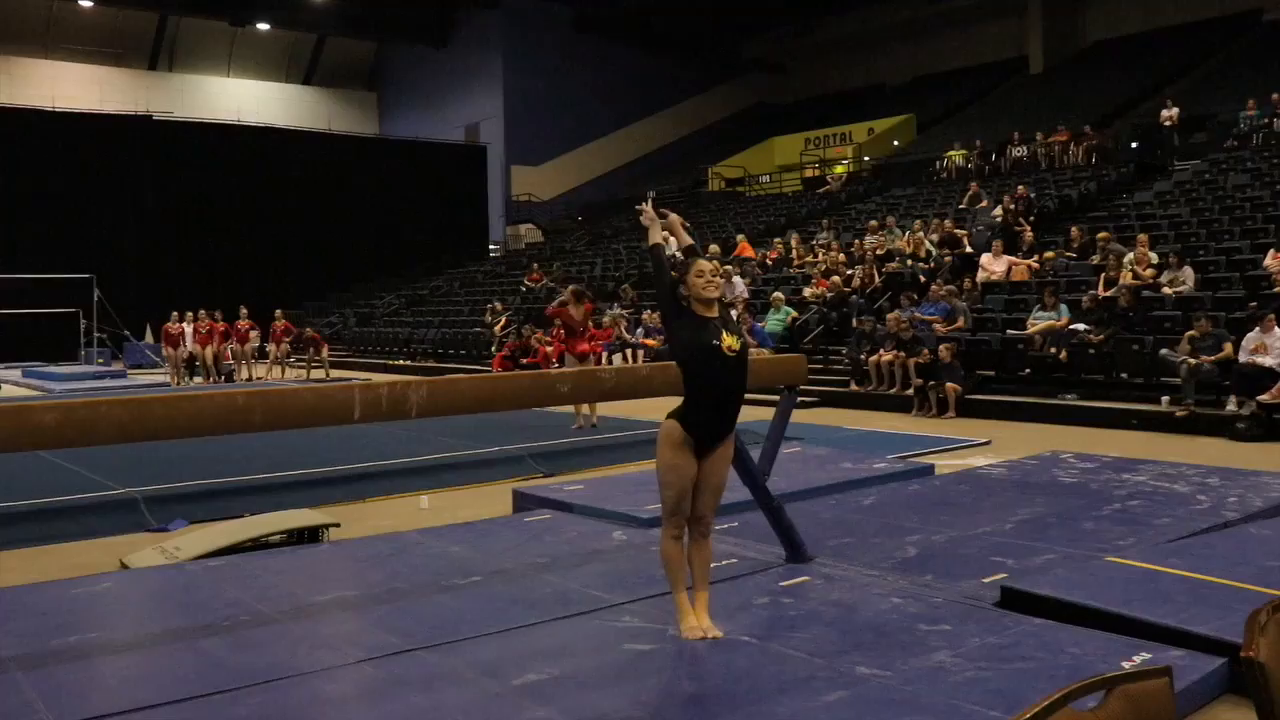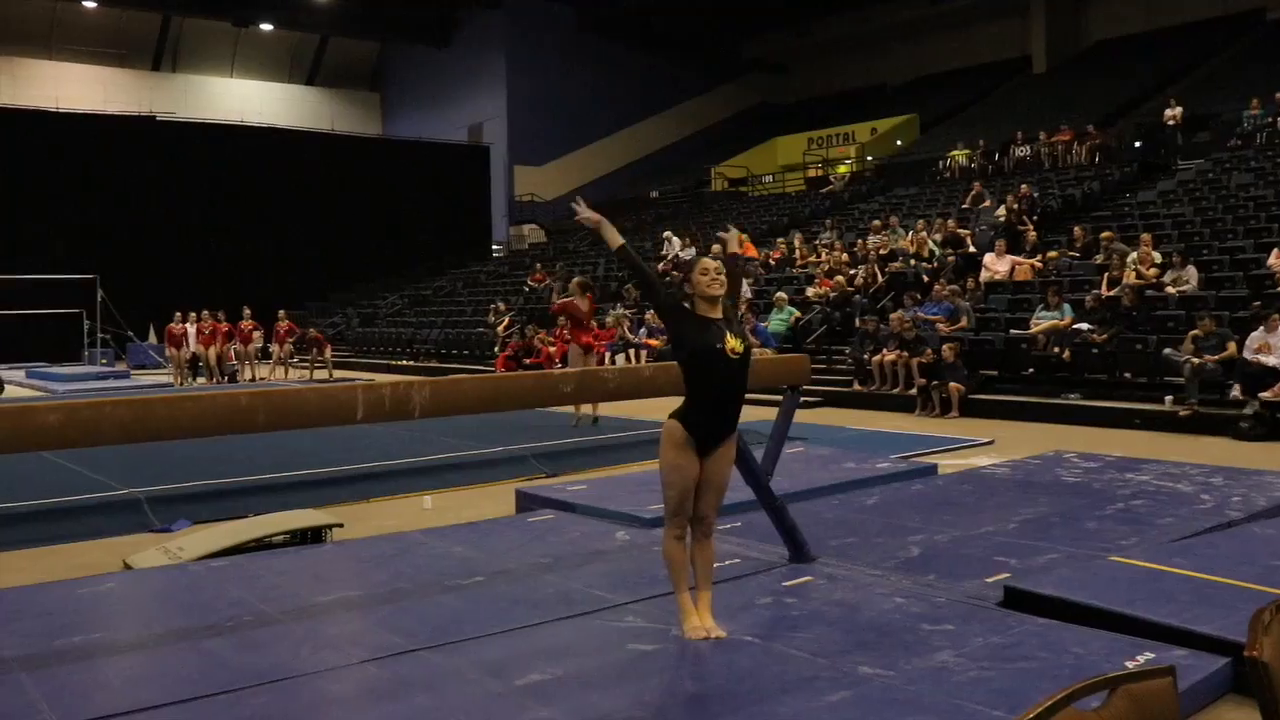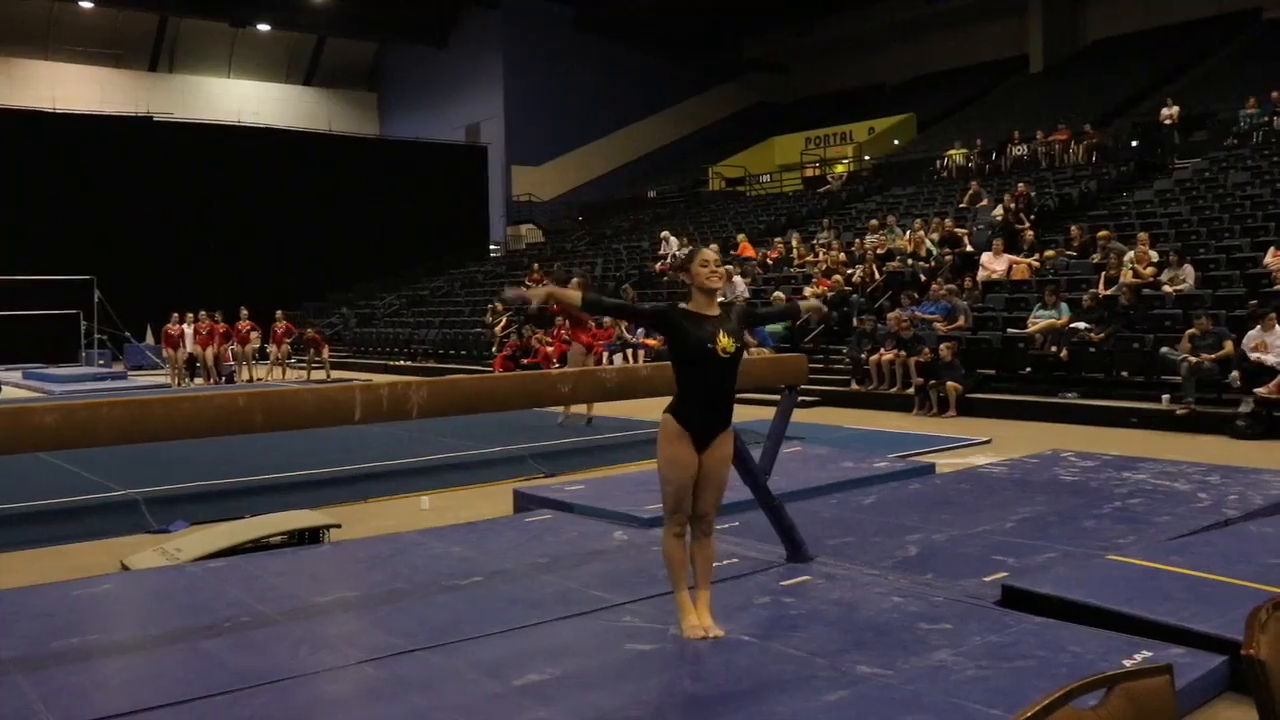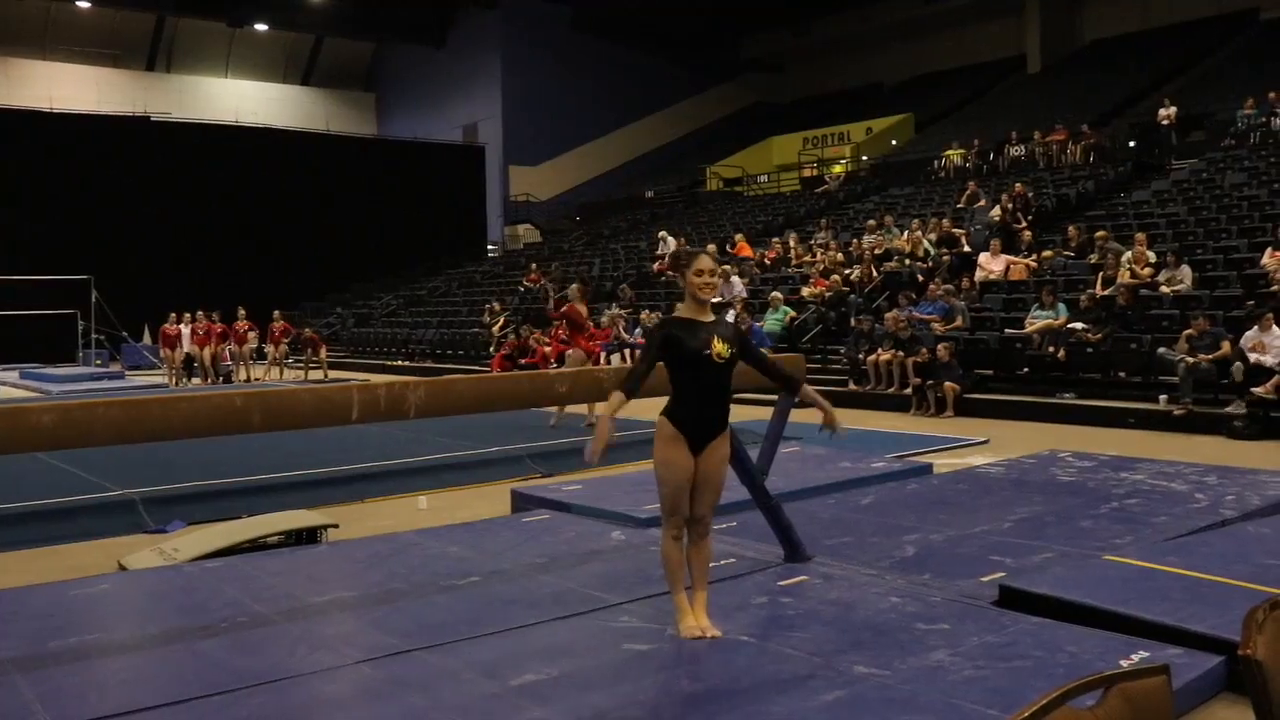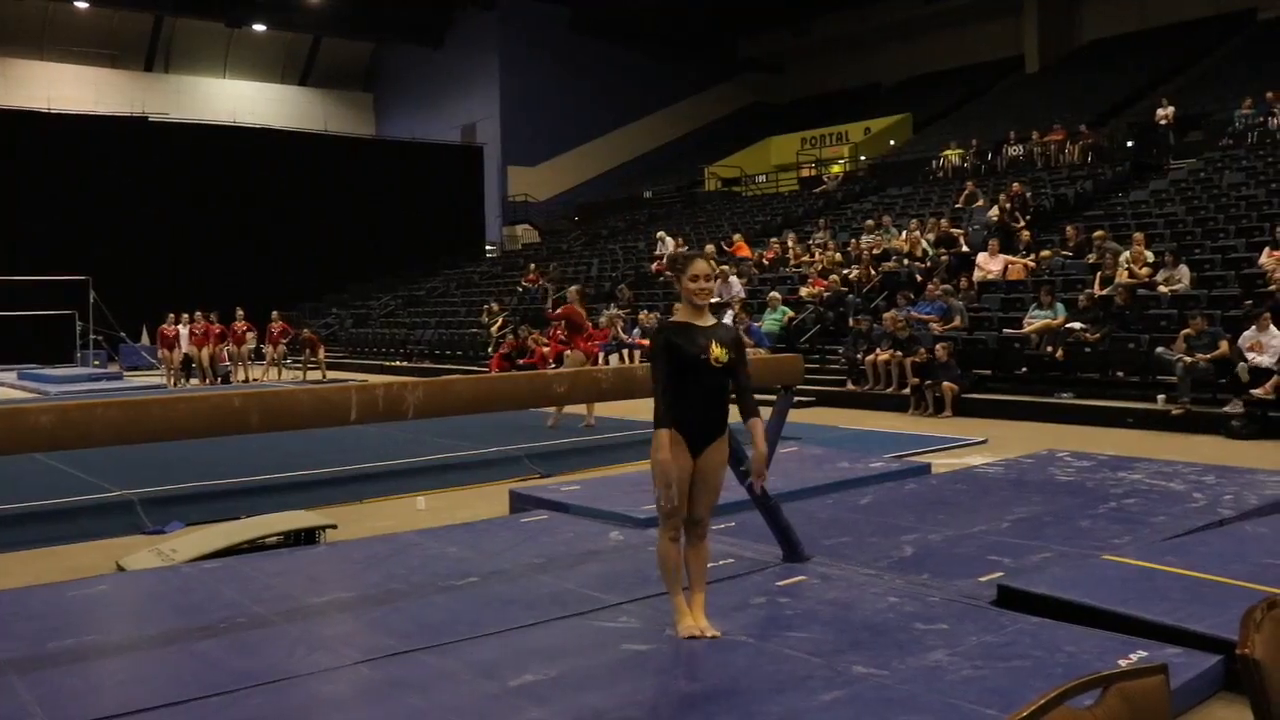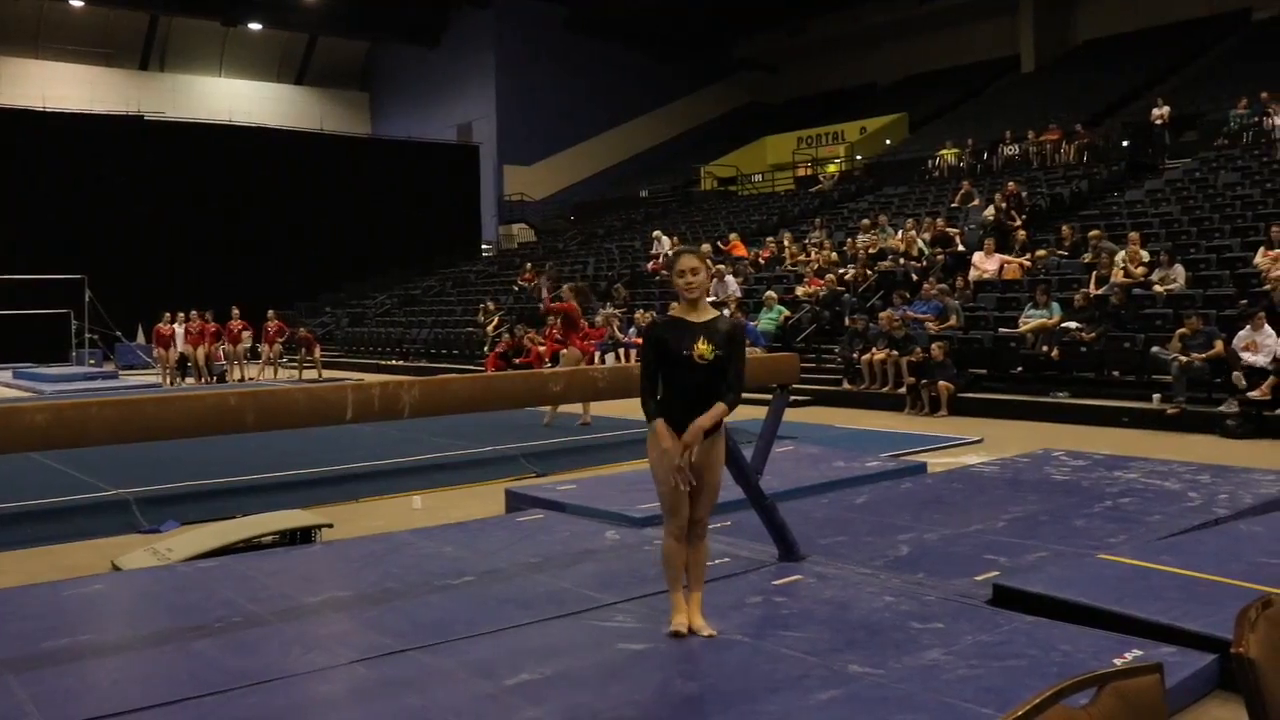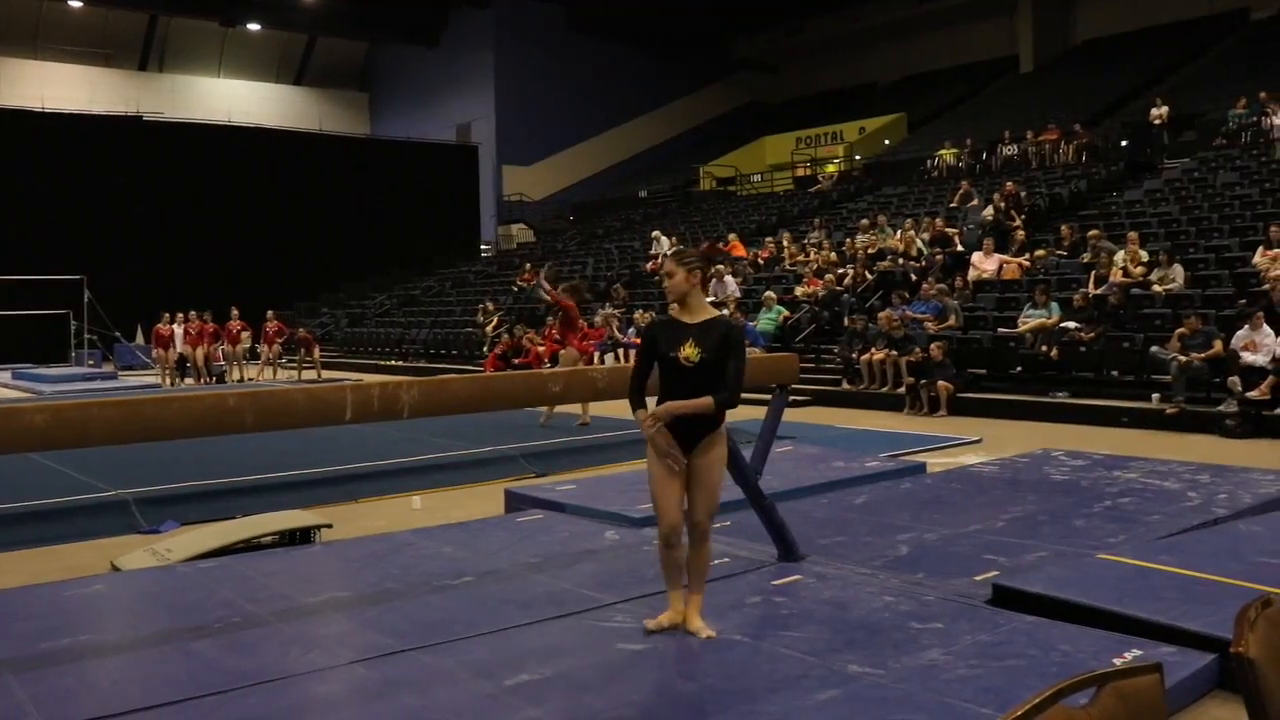
dt=0.1s
person 1, frame 1
left shoulder: (725, 317)
right shoulder: (681, 322)
left elbow: (701, 265)
right elbow: (662, 271)
left wrist: (679, 230)
right wrist: (653, 223)
left hip: (720, 437)
right hip: (684, 432)
left knee: (701, 526)
right knee: (675, 527)
left ankle: (701, 609)
right ankle: (684, 610)
person 1, frame 2
left shoulder: (732, 315)
right shoulder: (684, 317)
left elbow: (735, 272)
right elbow: (643, 273)
left wrist: (732, 244)
right wrist: (604, 226)
left hip: (723, 436)
right hip: (686, 433)
left knee: (705, 526)
right knee: (678, 525)
left ankle: (705, 608)
right ankle: (688, 608)
person 1, frame 3
left shoulder: (735, 317)
right shoulder: (675, 316)
left elbow: (778, 312)
right elbow: (617, 308)
left wrist: (809, 305)
right wrist: (556, 294)
left hip: (720, 432)
right hip: (683, 428)
left knee: (705, 523)
right knee: (677, 522)
left ankle: (704, 608)
right ankle: (686, 609)
person 1, frame 4
left shoulder: (729, 329)
right shoulder: (672, 329)
left elbow: (769, 370)
right elbow: (639, 372)
left wrist: (819, 403)
right wrist: (607, 417)
left hip: (715, 434)
right hip: (677, 432)
left knee: (700, 526)
right knee: (675, 525)
left ankle: (700, 608)
right ankle: (683, 610)
person 1, frame 5
left shoulder: (728, 333)
right shoulder: (667, 334)
left elbow: (744, 392)
right elbow: (662, 397)
left wrist: (760, 445)
right wrist: (665, 455)
left hip: (713, 439)
right hip: (676, 438)
left knee: (699, 528)
right knee: (673, 527)
left ankle: (699, 608)
right ankle: (682, 611)
person 1, frame 6
left shoulder: (729, 328)
right shoulder: (660, 328)
left elbow: (734, 391)
right elbow: (648, 391)
left wrist: (704, 423)
right wrist: (665, 444)
left hip: (712, 436)
right hip: (670, 434)
left knee: (699, 527)
right knee: (677, 526)
left ankle: (695, 608)
right ankle: (678, 607)
person 1, frame 7
left shoulder: (727, 329)
right shoulder: (658, 329)
left elbow: (731, 394)
right elbow: (637, 386)
left wrist: (681, 406)
right wrist: (648, 428)
left hip: (708, 437)
right hip: (668, 436)
left knee: (700, 527)
right knee: (670, 529)
left ankle: (694, 610)
right ankle: (675, 607)
